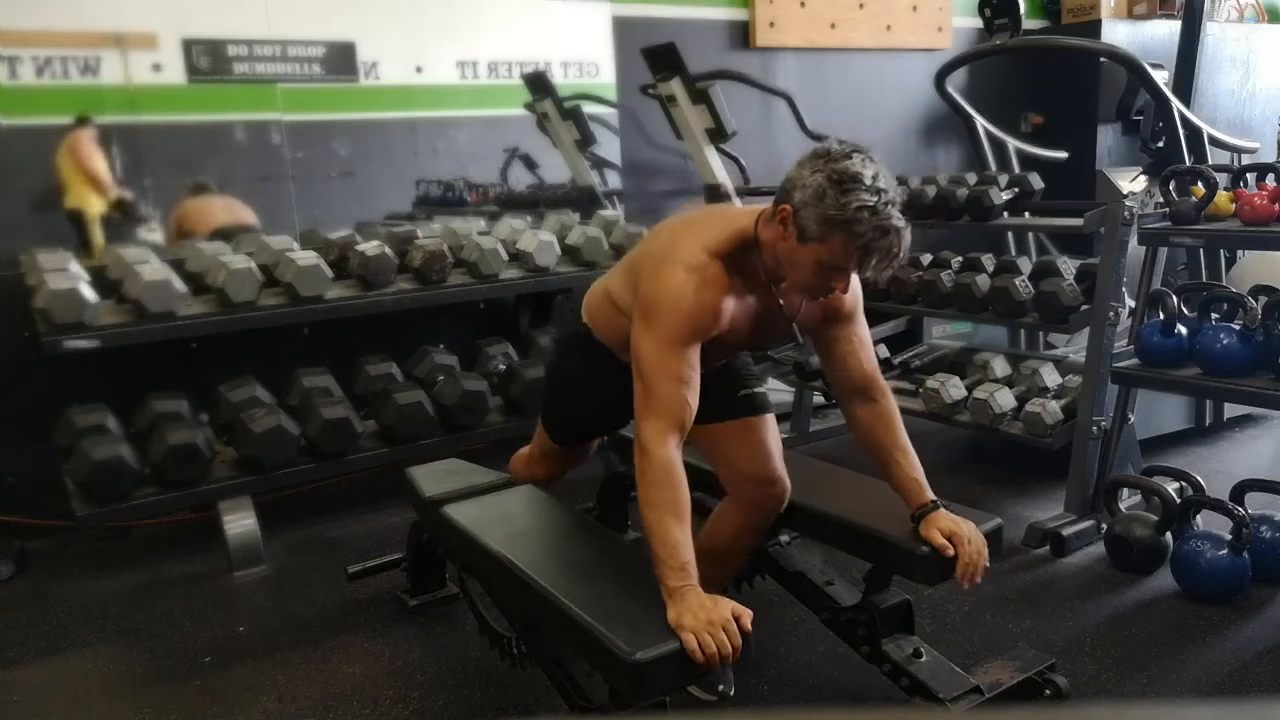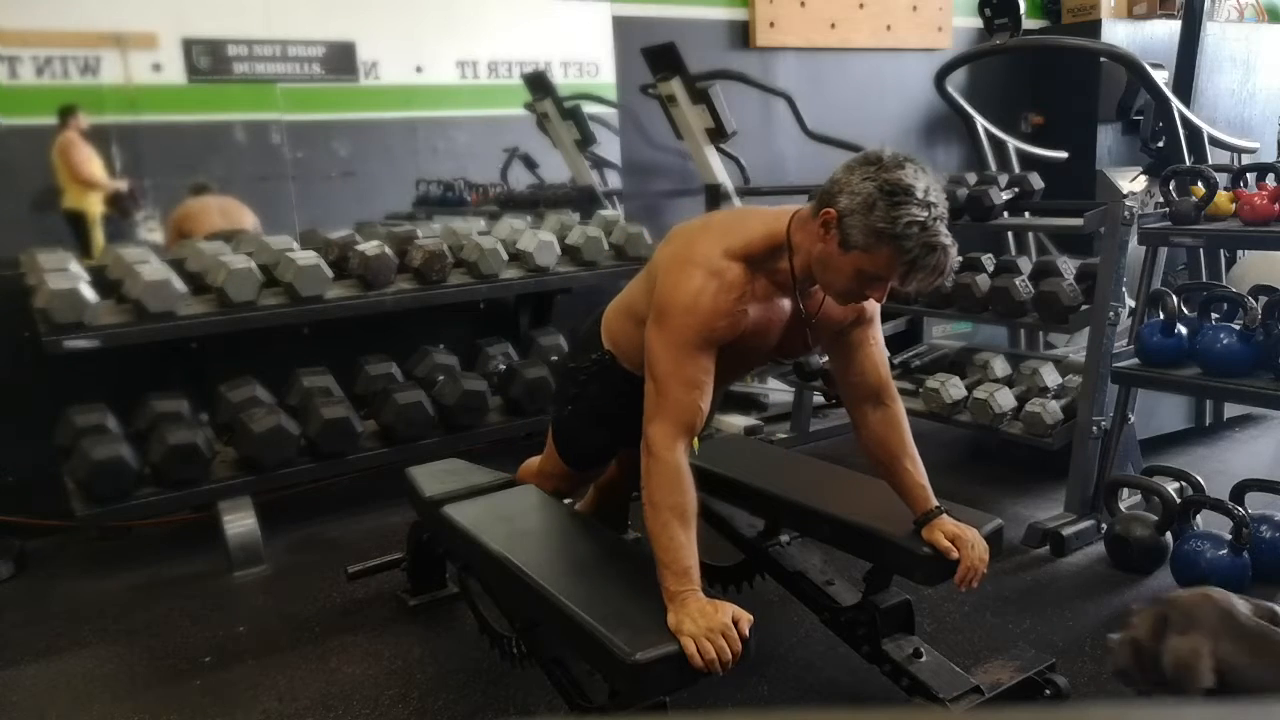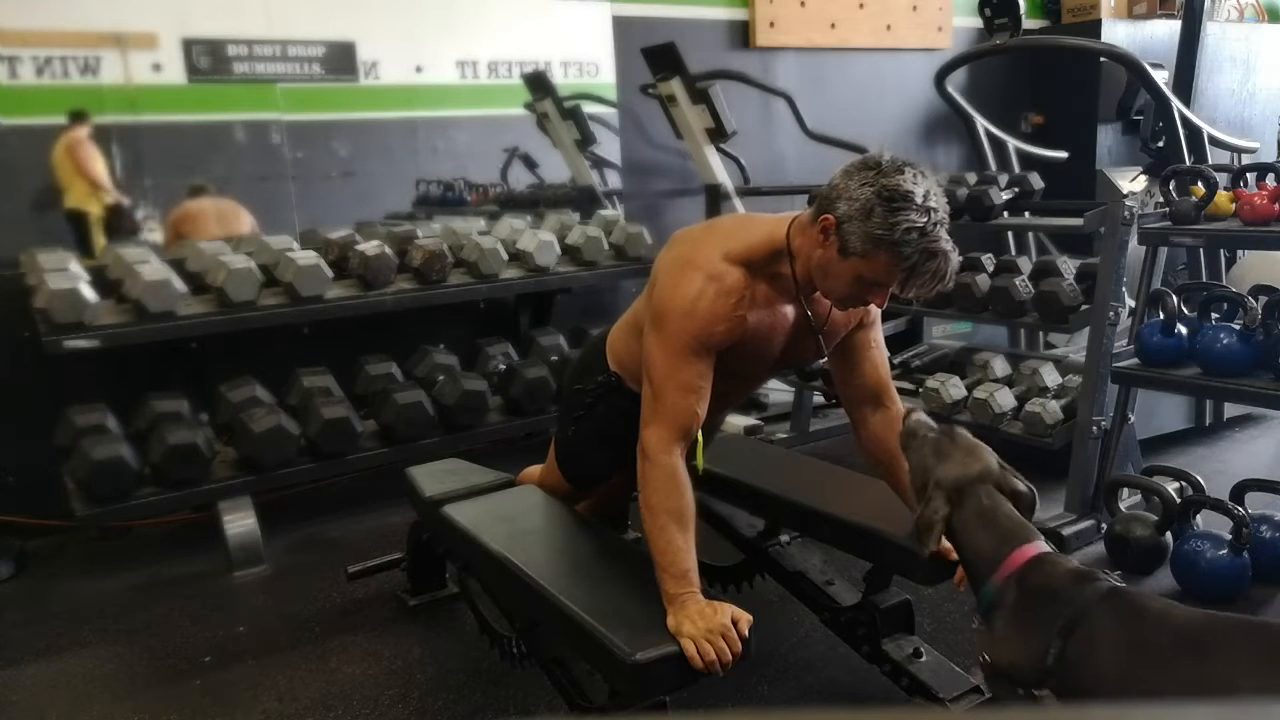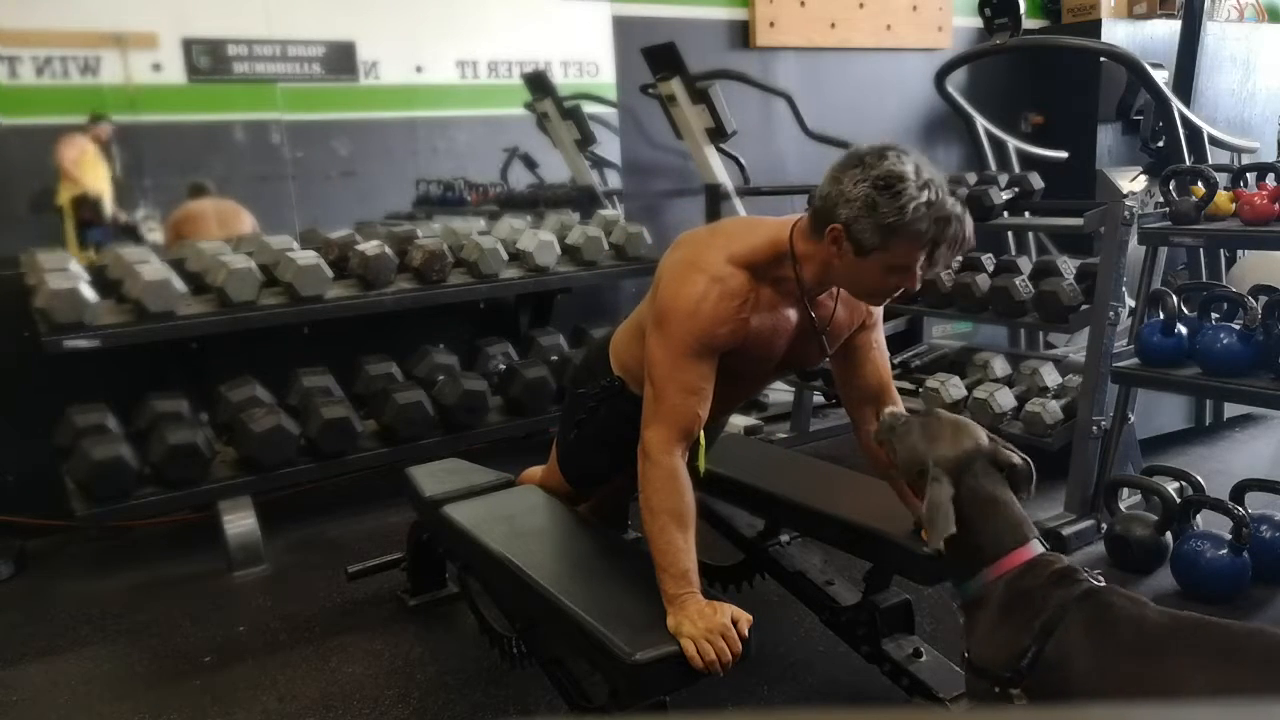
dt=1s
person 1, frame 1
left shoulder: (825, 272)
right shoulder: (691, 275)
left elbow: (866, 396)
right elbow: (658, 441)
left wrist: (927, 507)
right wrist: (682, 595)
left hip: (712, 355)
right hip: (606, 349)
left knee: (764, 490)
right knee: (549, 463)
left ankle: (696, 626)
person 1, frame 2
left shoulder: (847, 273)
right shoulder: (712, 276)
left elbow: (875, 402)
right elbow: (666, 443)
left wrist: (930, 513)
right wrist: (685, 597)
left hip: (692, 381)
right hip: (615, 370)
left knee: (626, 476)
right knee: (559, 478)
person 1, frame 3
left shoulder: (850, 277)
right shoulder: (710, 281)
left elbow: (876, 406)
right elbow: (662, 446)
right wrist: (684, 599)
left hip: (698, 403)
right hip: (618, 392)
left knee: (605, 507)
right knee: (559, 492)
person 1, frame 4
left shoulder: (853, 294)
right shoulder: (713, 285)
left elbow: (875, 406)
right elbow: (663, 448)
right wrist: (684, 602)
left hip: (701, 408)
right hip: (620, 397)
left knee: (605, 510)
right knee: (560, 494)
